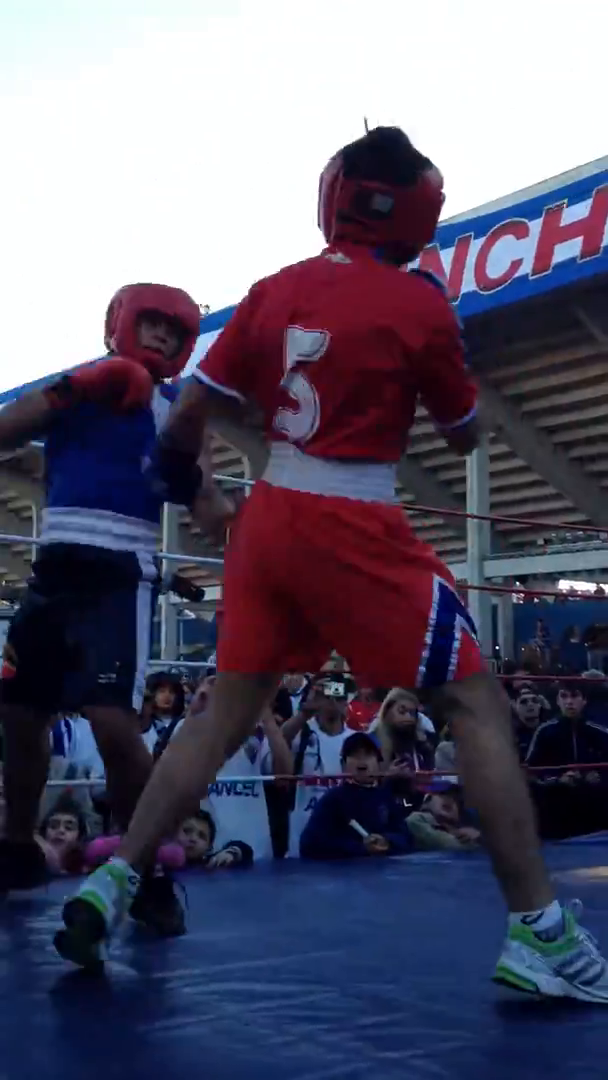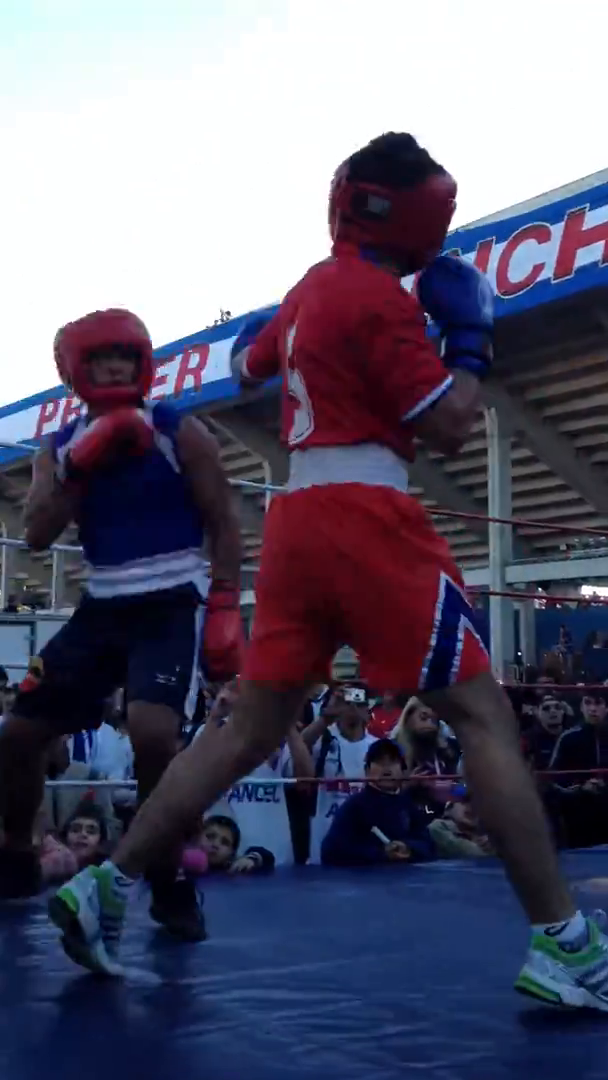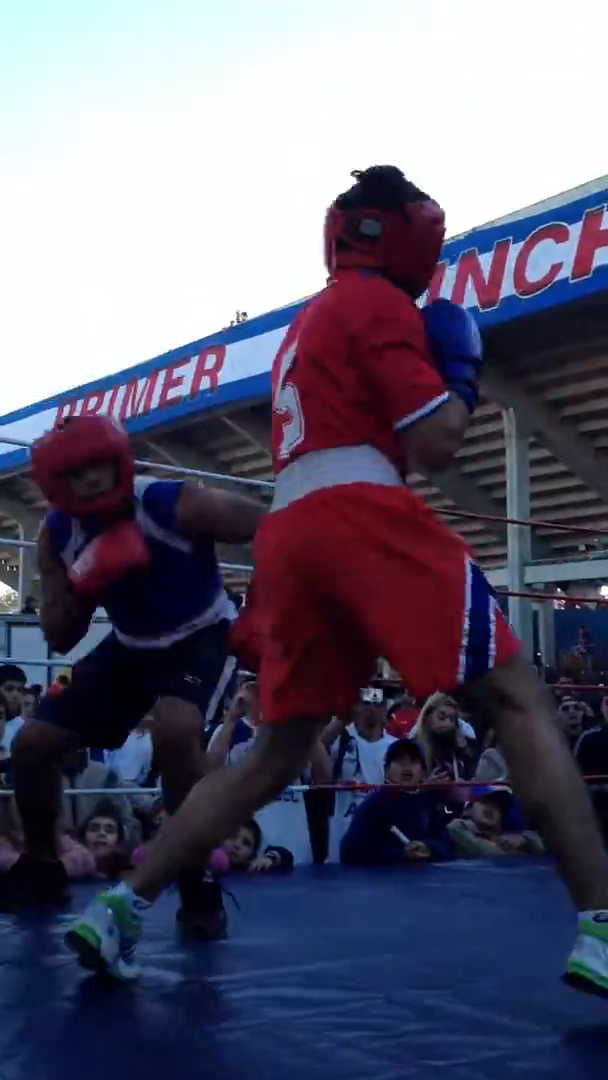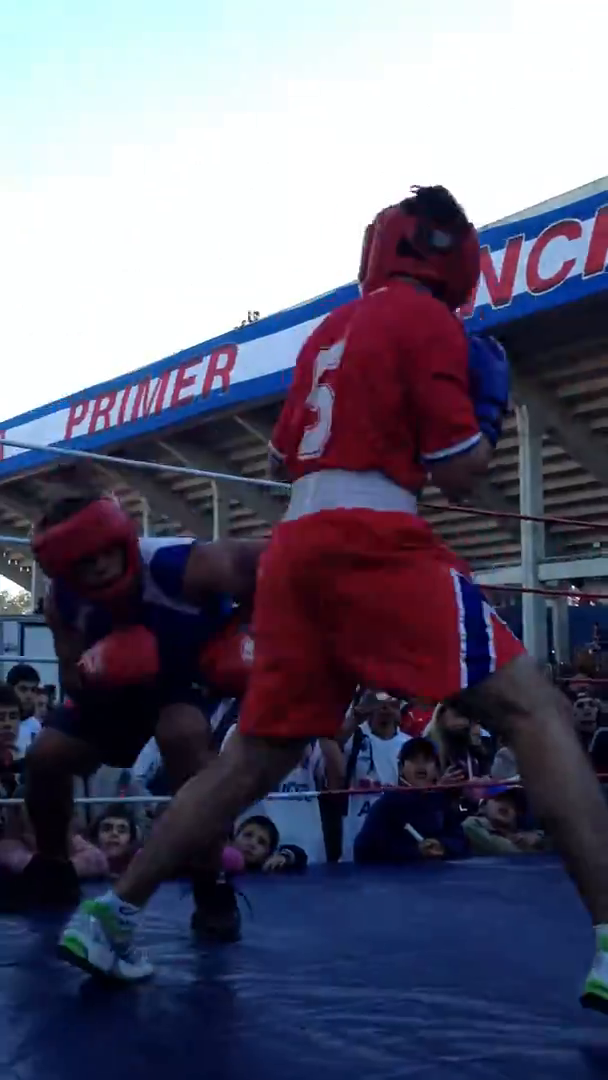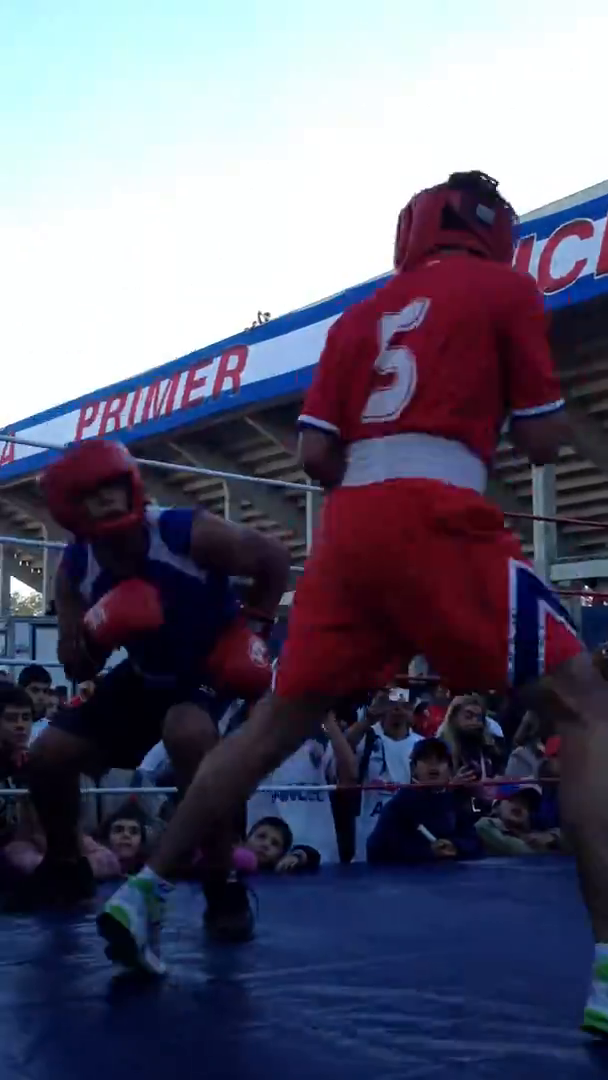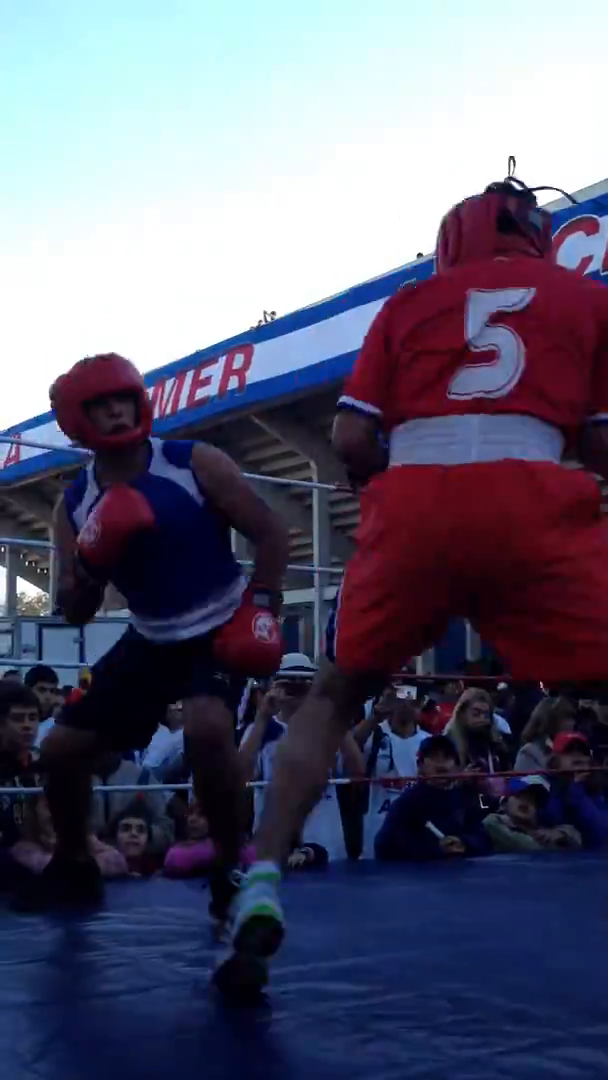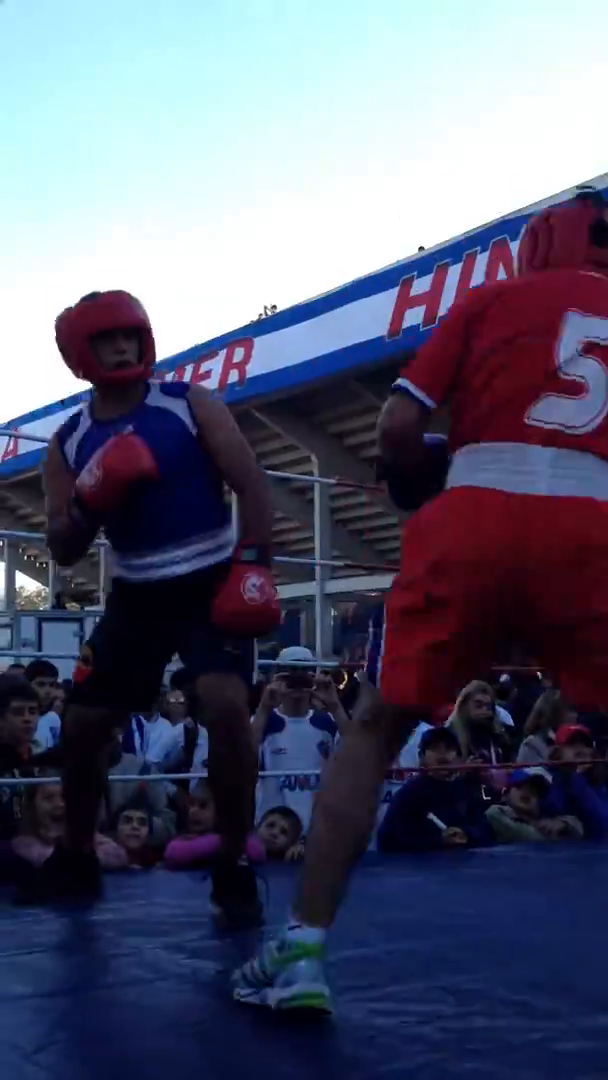
dt=0.1s
person 1, frame 1
left shoulder: (274, 291)
right shoulder: (421, 305)
left elbow: (192, 404)
right elbow: (465, 436)
left wrist: (175, 461)
left hip: (273, 522)
right hip: (357, 535)
left knee: (226, 714)
right knee: (479, 711)
left ankle: (114, 883)
person 1, frame 2
left shoulder: (307, 293)
right shoulder: (377, 294)
left elbow: (254, 363)
right elbow: (447, 426)
right wrist: (472, 340)
left hip: (298, 526)
right hip: (363, 519)
left knee: (249, 727)
right knee: (483, 717)
left ankle: (106, 886)
person 1, frame 3
left shoulder: (308, 319)
right shoulder: (380, 305)
right elbow: (436, 445)
right wrist: (462, 371)
left hip: (288, 539)
right hip: (367, 522)
left knee: (272, 758)
right knee: (520, 704)
left ankle: (119, 909)
person 1, frame 4
left shoulder: (335, 330)
right shoulder: (426, 322)
right elbow: (460, 471)
right wrist: (482, 402)
left hip: (300, 553)
right hip: (372, 542)
left knee: (255, 764)
right knee: (536, 715)
left ankle: (113, 917)
person 1, frame 5
left shoulder: (360, 313)
right shoulder: (505, 286)
left elbow: (317, 455)
left hip: (352, 526)
right hip: (435, 523)
left knee: (274, 726)
left ankle: (143, 894)
person 1, frame 6
left shoulder: (418, 296)
left elbow: (347, 439)
left hip: (415, 508)
right hip: (536, 504)
left knee: (328, 702)
left ankle: (262, 891)
person 1, frame 7
left shoulder: (490, 301)
left elbow: (395, 424)
left wrist: (408, 470)
left hip: (467, 528)
left knee: (372, 733)
left ankle: (297, 951)
person 2, frame 1
left shoulder: (173, 405)
right shoulder: (76, 387)
right wrist: (75, 386)
left hip: (121, 573)
right hip: (57, 570)
left knee: (111, 722)
left ankle: (149, 873)
person 2, frame 2
left shoulder: (181, 431)
right shoulder: (59, 446)
left elbow: (222, 524)
left wrist: (225, 605)
right wrist: (78, 462)
left hip: (171, 605)
right hip: (102, 607)
left knee: (154, 733)
left ankle: (170, 881)
person 2, frame 3
left shoulder: (180, 501)
right shoulder: (58, 533)
left elbow: (265, 525)
right elbow: (58, 636)
right wrist: (83, 586)
left hip: (197, 637)
right hip: (128, 648)
left knee: (176, 728)
left ankle: (197, 883)
person 2, frame 4
left shoulder: (187, 567)
right shoulder: (66, 602)
left elbow: (263, 562)
right elbow: (78, 694)
left wrist: (238, 630)
right wrist: (93, 670)
left hip: (204, 669)
right hip: (135, 681)
left knee: (182, 735)
right knee: (44, 756)
left ankle: (213, 887)
right ankle: (51, 872)
person 2, frame 5
left shoulder: (194, 533)
right shoulder: (73, 569)
left elbow: (272, 561)
right elbow: (77, 665)
left wrist: (253, 628)
right wrist: (96, 629)
left hip: (217, 666)
right hip: (144, 676)
left knee: (188, 737)
right knee: (48, 755)
left ankle: (223, 884)
right ankle: (63, 868)
person 2, frame 6
left shoulder: (194, 462)
right shoulder: (76, 502)
left elbow: (269, 532)
right elbow: (74, 610)
left wrist: (263, 606)
right wrist: (92, 556)
left hip: (219, 631)
right hip: (150, 641)
left knee: (206, 730)
right knee: (62, 749)
left ankle: (231, 876)
right ankle: (73, 869)
person 2, frame 7
left shoulder: (190, 403)
right shoulder: (68, 442)
left elbow: (251, 485)
right elbow: (63, 551)
left wrist: (255, 562)
right wrist: (90, 501)
left hip: (214, 583)
right hip: (137, 595)
left knee: (225, 708)
right knee: (82, 725)
left ankle: (235, 866)
right ankle: (75, 857)
